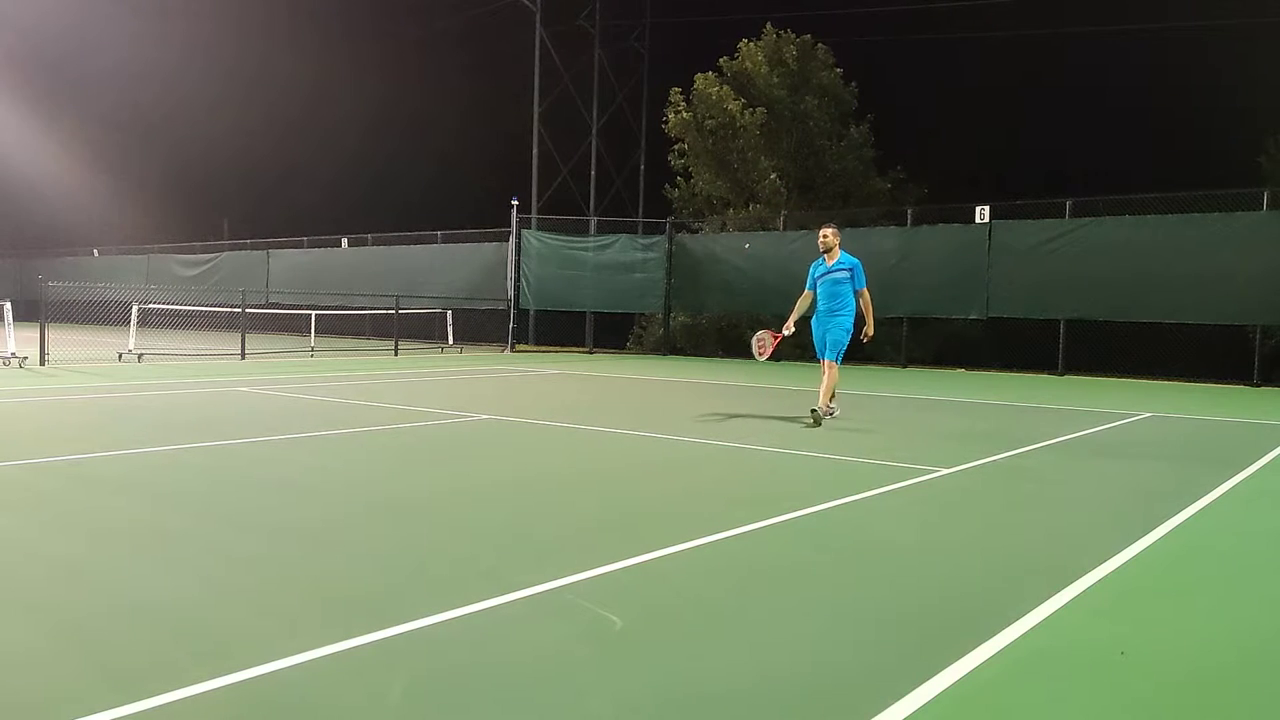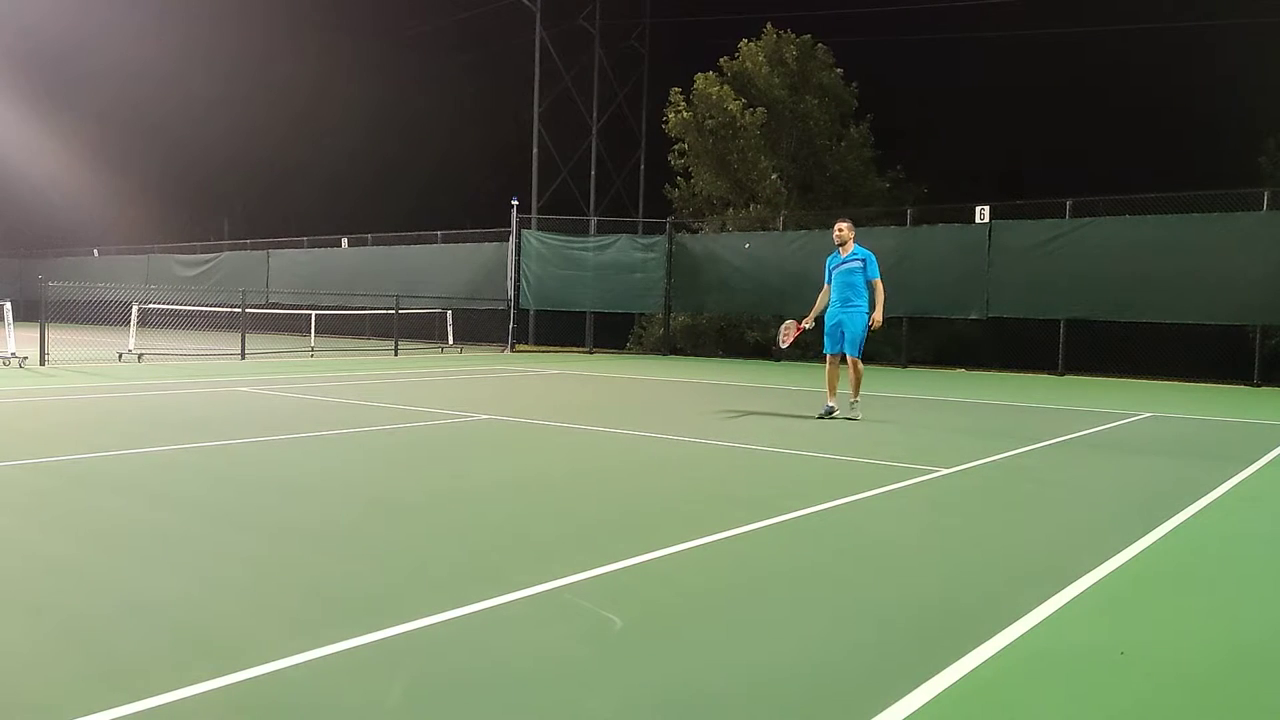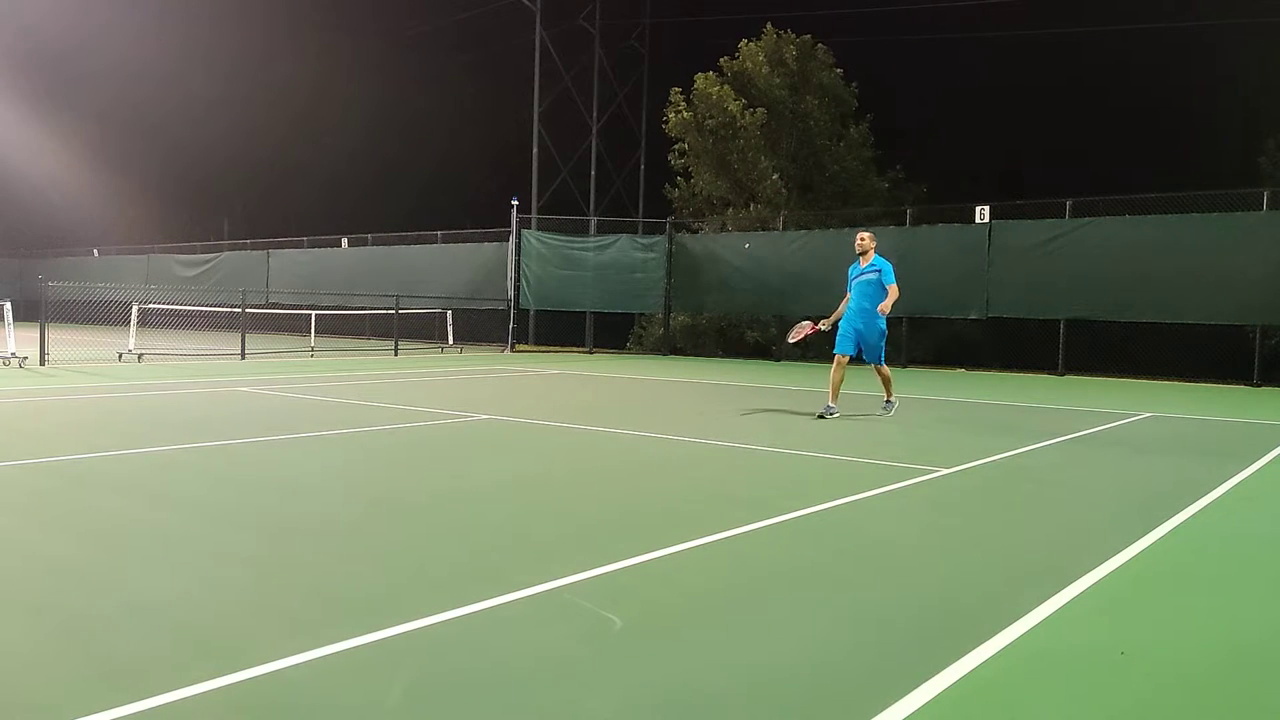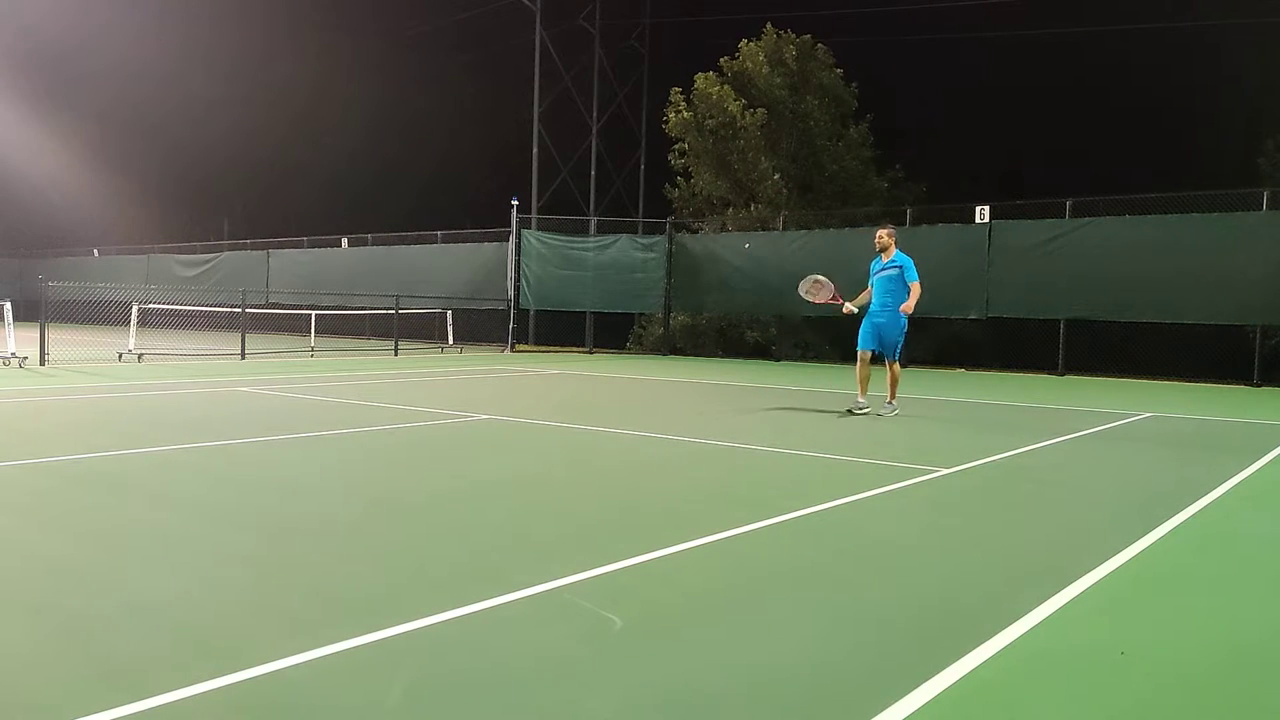
dt=0.2s
person 1, frame 1
left shoulder: (852, 264)
right shoulder: (816, 266)
left elbow: (863, 295)
right elbow: (807, 297)
left wrist: (870, 323)
right wrist: (791, 320)
left hip: (842, 322)
right hip: (819, 321)
left knee: (830, 363)
right knee: (826, 364)
left ankle: (821, 408)
right ankle: (830, 403)
person 1, frame 2
left shoulder: (866, 256)
right shoulder: (831, 260)
left elbow: (877, 285)
right elbow: (826, 291)
left wrist: (878, 311)
right wrist: (812, 315)
left hip: (856, 314)
right hip: (833, 314)
left knee: (853, 359)
right knee: (832, 359)
left ankle: (855, 401)
right ankle: (831, 404)
person 1, frame 3
left shoulder: (883, 265)
right shoulder: (853, 269)
left elbow: (894, 290)
left wrist: (887, 302)
right wrist: (832, 319)
left hip: (874, 323)
right hip: (850, 321)
left knee: (877, 364)
right knee: (839, 360)
left ankle: (890, 398)
right ankle: (832, 405)
person 1, frame 4
left shoulder: (905, 262)
right shoulder: (875, 264)
left elbow: (916, 288)
left wrist: (911, 303)
right wrist: (853, 304)
left hip: (894, 319)
right hip: (872, 316)
left knee: (891, 361)
right knee: (863, 355)
left ankle: (891, 402)
right ankle: (861, 401)
